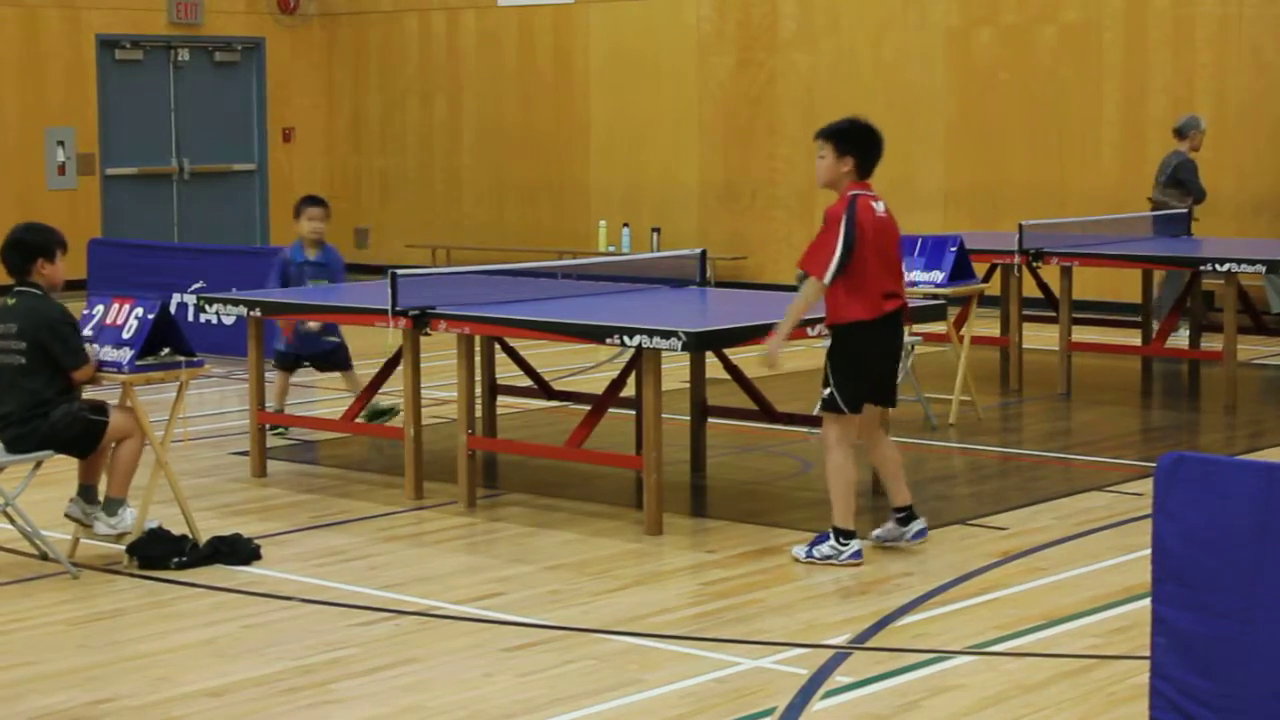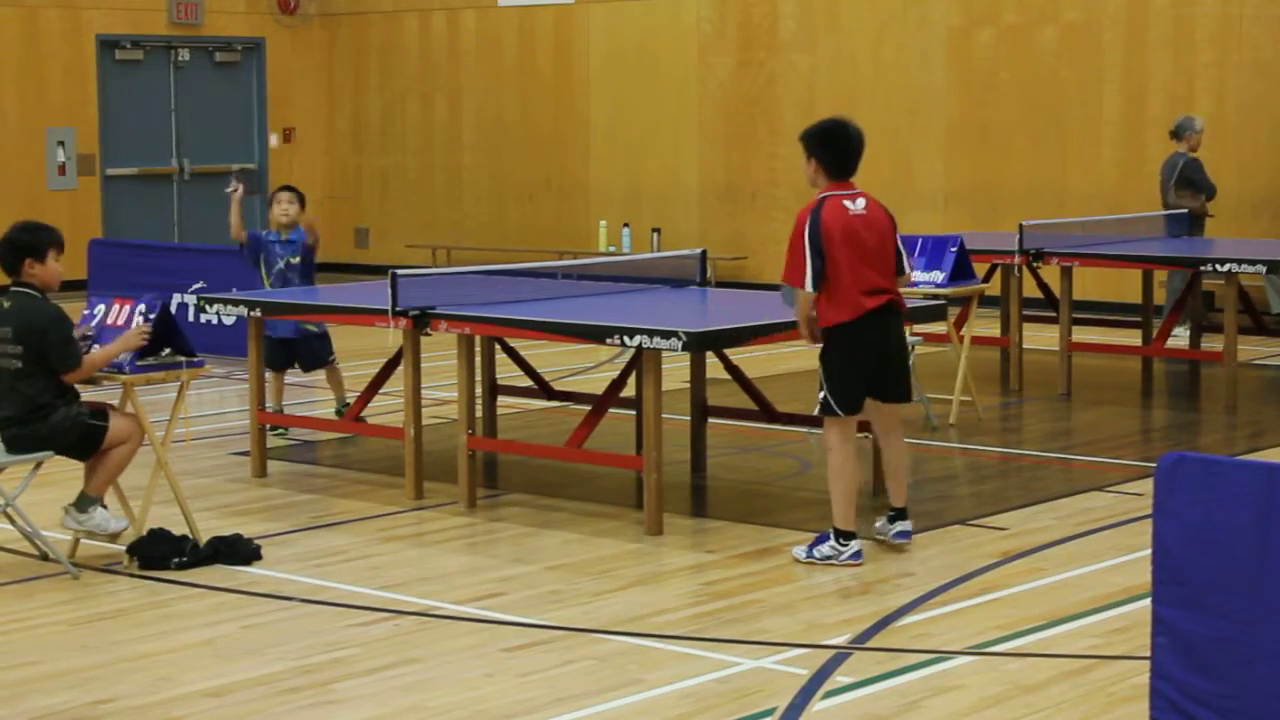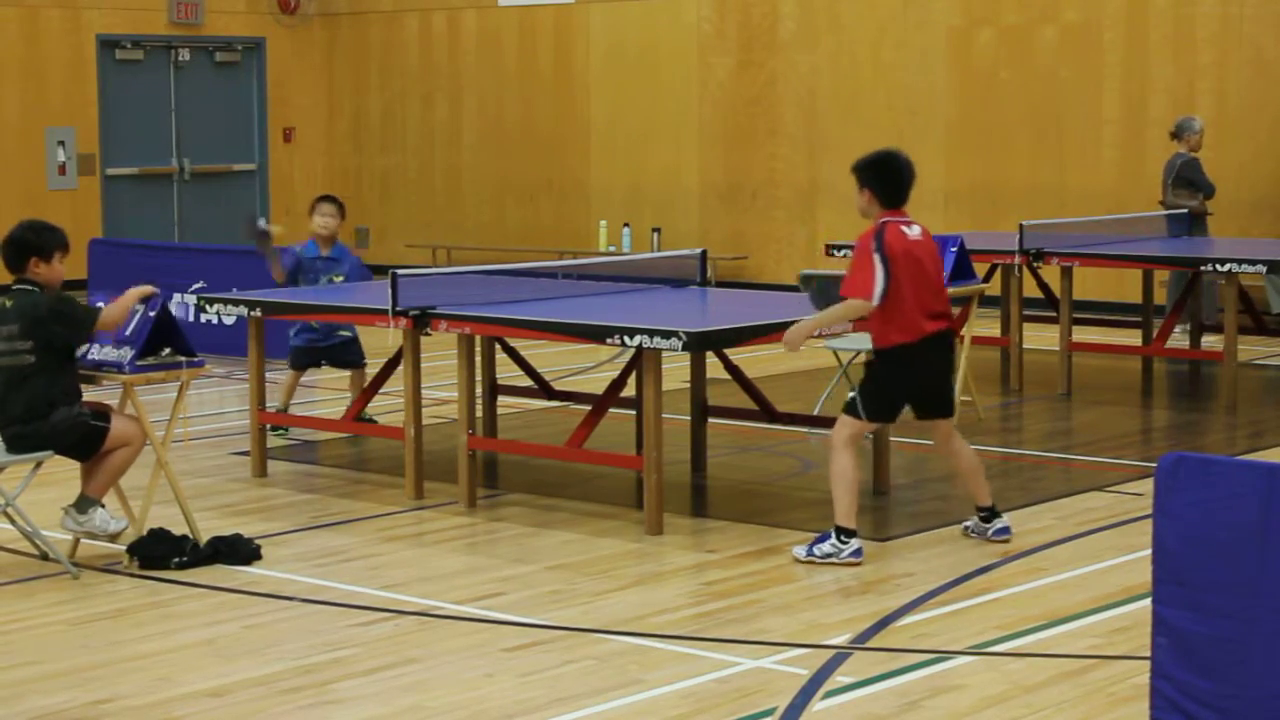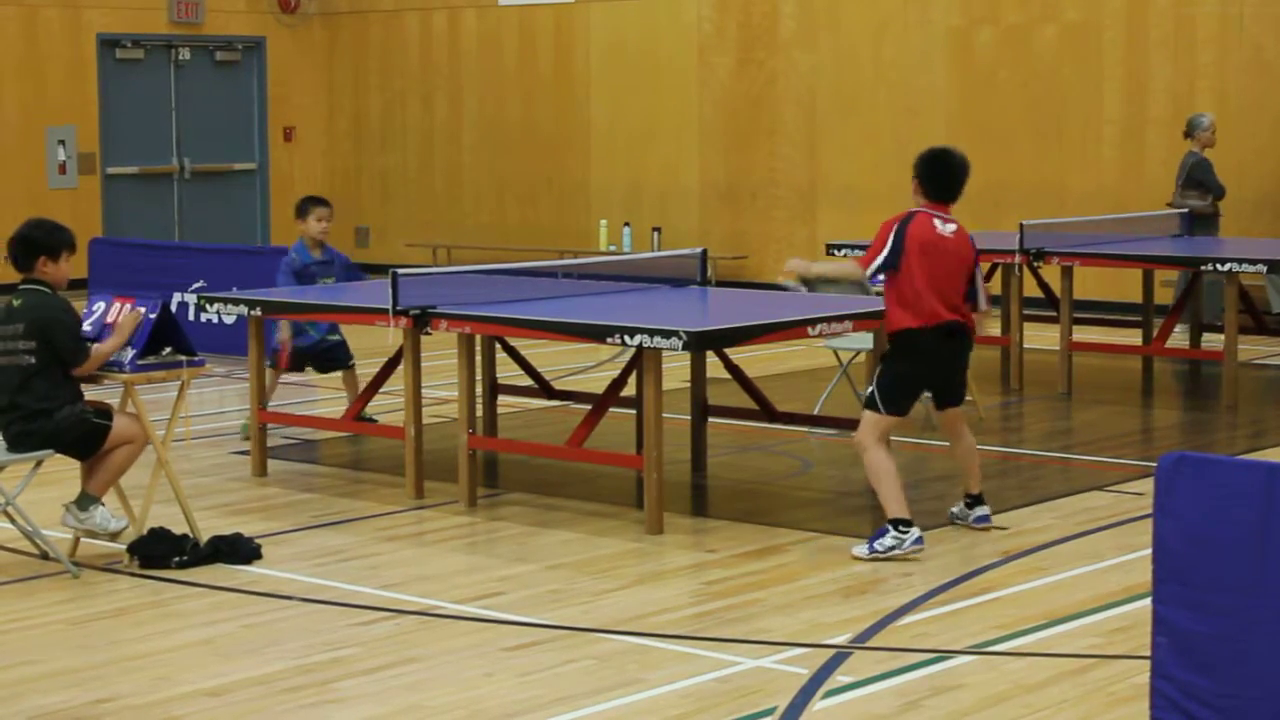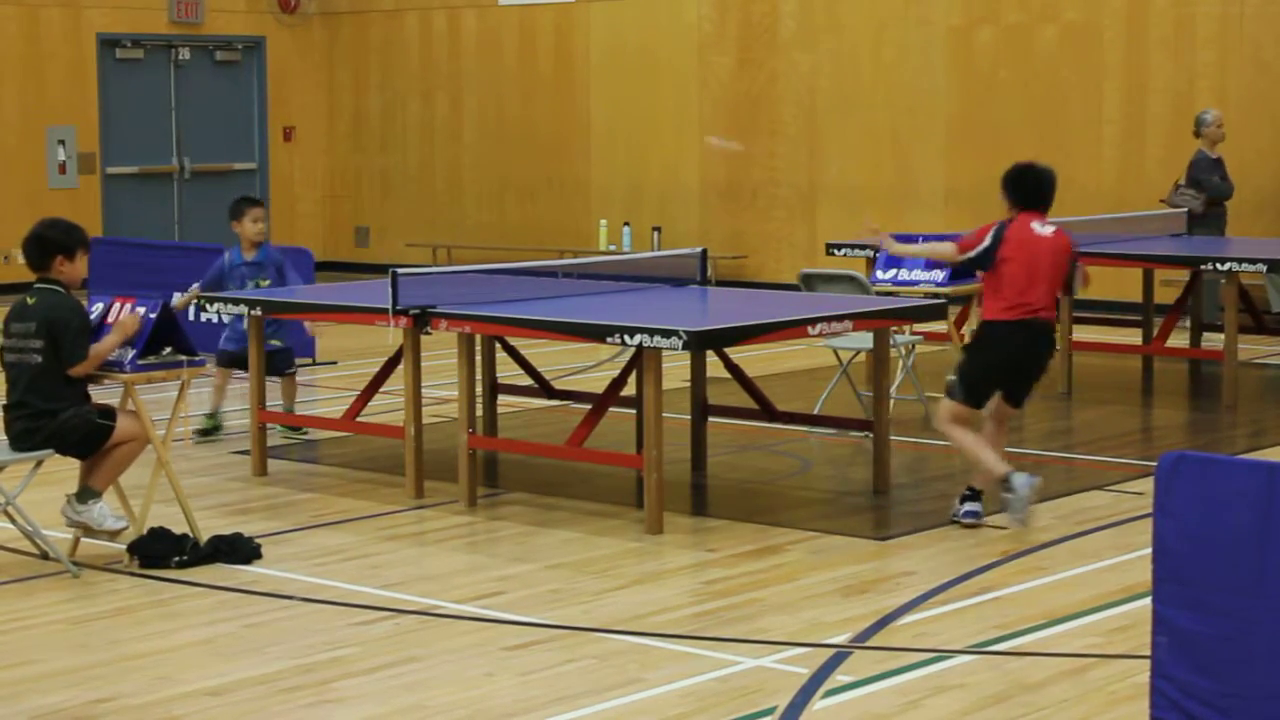
dt=0.5s
person 1, frame 1
left shoulder: (844, 214)
right shoulder: (881, 209)
left elbow: (819, 281)
left wrist: (782, 331)
left hip: (857, 334)
right hip: (890, 328)
left knee: (836, 435)
right knee: (871, 429)
left ankle: (844, 540)
right ankle: (906, 516)
person 1, frame 2
left shoulder: (814, 216)
right shoulder: (878, 211)
left elbow: (806, 289)
right elbow: (901, 276)
left wrist: (804, 322)
left hip: (847, 333)
right hip: (888, 325)
left knee: (838, 437)
right knee: (889, 425)
left ankle: (843, 540)
right ankle: (898, 518)
person 1, frame 3
left shoulder: (875, 240)
right shoulder: (922, 237)
left elbow: (862, 303)
left wrist: (811, 325)
left hip: (900, 355)
right hip: (938, 347)
left knee: (843, 440)
right knee: (948, 435)
left ankle: (843, 539)
right ankle: (990, 517)
person 1, frame 4
left shoulder: (902, 226)
right shoulder: (966, 240)
left elbow: (863, 270)
right elbow: (980, 306)
left wrist: (810, 268)
left hip: (913, 344)
right hip: (955, 341)
left knee: (869, 437)
right knee: (954, 423)
left ankle: (901, 530)
right ankle: (976, 505)
person 1, frame 5
left shoulder: (1002, 231)
right shoulder: (1064, 241)
left elbow: (954, 253)
right elbow: (1074, 285)
left wrist: (898, 248)
left hip: (998, 334)
right hip: (1038, 339)
left knee: (949, 419)
right knee: (997, 417)
left ankle: (1010, 480)
right ankle: (972, 498)
person 2, frame 1
right shoulder: (50, 312)
right elbow: (81, 373)
left wrist: (76, 353)
right wrist: (92, 358)
right hip: (40, 424)
left knee: (101, 415)
right knee: (132, 424)
left ankle: (86, 502)
right ankle: (112, 514)
person 2, frame 2
right shoulder: (44, 313)
right elbow: (73, 372)
left wrist: (70, 340)
right wrist: (121, 344)
right hip: (40, 424)
left knee: (106, 417)
right knee: (131, 428)
left ankle: (90, 505)
right ankle: (83, 509)
person 2, frame 3
right shoulder: (50, 305)
right elbow: (107, 320)
right wrist: (134, 294)
right hip: (44, 424)
left knee: (105, 416)
right knee: (134, 431)
left ankle: (88, 507)
right ankle: (84, 511)
person 2, frame 4
right shoulder: (53, 307)
right elbow: (81, 365)
left wrist: (81, 338)
right wrist: (120, 336)
right hip: (47, 422)
left knee: (104, 417)
right knee: (136, 431)
left ankle: (87, 507)
right ankle: (85, 507)
person 2, frame 5
right shoulder: (67, 308)
right elbow: (77, 366)
right wrist: (117, 336)
right hip: (51, 422)
left knee: (106, 418)
right knee: (138, 428)
left ankle: (85, 502)
right ankle: (85, 501)
person 3, frame 1
left shoulder: (334, 258)
right shoulder: (286, 258)
right elbow: (274, 291)
left wrist: (321, 319)
left hip: (325, 326)
right hip: (293, 326)
left knee: (344, 367)
right knee: (284, 371)
left ankle: (370, 408)
right ankle: (277, 414)
person 3, frame 2
left shoulder: (304, 240)
right shoulder: (263, 240)
left elbow: (312, 239)
right elbow: (237, 235)
left wrist: (305, 222)
right wrist: (236, 201)
left hip: (307, 318)
right hip: (275, 319)
left knee: (328, 363)
right knee: (277, 370)
left ankle: (343, 407)
right ankle: (276, 414)
person 3, frame 3
left shoulder: (347, 256)
right shoulder: (298, 254)
right elbow: (280, 278)
right wrist: (273, 259)
left hip: (340, 325)
right hip: (307, 326)
left knee: (358, 366)
right knee: (296, 370)
left ankle: (356, 411)
right ankle: (281, 413)
person 3, frame 4
left shoulder: (337, 259)
right shoulder: (291, 261)
left elbow: (358, 285)
right wrist: (285, 329)
left hip: (326, 327)
right hip: (298, 328)
left knee: (348, 366)
right knee: (274, 371)
left ankle: (356, 412)
person 3, frame 5
left shoulder: (275, 258)
right shoulder: (228, 260)
left elbow: (296, 289)
right elbow: (205, 286)
left wrist: (307, 318)
right wrist: (184, 300)
left hip: (271, 328)
right hip: (239, 328)
left knee: (287, 372)
right knee: (222, 368)
left ankle: (289, 416)
right ankle: (213, 418)
person 4, frame 1
left shoulder: (1170, 159)
right shoulder: (1185, 163)
right elbow: (1199, 196)
left wrist: (1182, 199)
right wrist: (1186, 200)
left hip: (1165, 221)
right hip: (1174, 224)
left knee: (1174, 271)
right knee: (1177, 272)
left ankle: (1160, 316)
person 4, frame 2
left shoulder: (1169, 162)
right shoulder: (1190, 163)
right elbow: (1210, 192)
left wrist: (1191, 197)
right wrist: (1197, 196)
left hip: (1174, 222)
right hip: (1188, 224)
left knee: (1179, 271)
right knee: (1184, 272)
left ankle: (1181, 319)
person 4, frame 3
left shoulder: (1171, 163)
right shoulder: (1189, 163)
right elbow: (1209, 191)
left wrist: (1191, 195)
right wrist: (1197, 195)
left hip: (1175, 224)
right hip: (1191, 225)
left knee: (1179, 272)
right knee: (1207, 273)
left ankle: (1176, 320)
right ankle: (1205, 323)
person 4, frame 4
left shoulder: (1188, 161)
right shoulder: (1200, 163)
right elbow: (1219, 192)
left wrist: (1205, 196)
right wrist: (1208, 196)
left hip: (1191, 225)
right hip: (1202, 226)
left knee: (1189, 272)
right knee: (1211, 275)
right ankle: (1211, 324)
person 4, frame 5
left shoulder: (1217, 160)
right shoulder: (1200, 161)
left elbow: (1228, 190)
right elbow: (1217, 192)
left wrist: (1212, 193)
right wrist: (1221, 190)
left hip: (1216, 224)
right hip: (1202, 226)
left knee: (1209, 273)
right knee: (1210, 274)
right ankle: (1210, 326)
